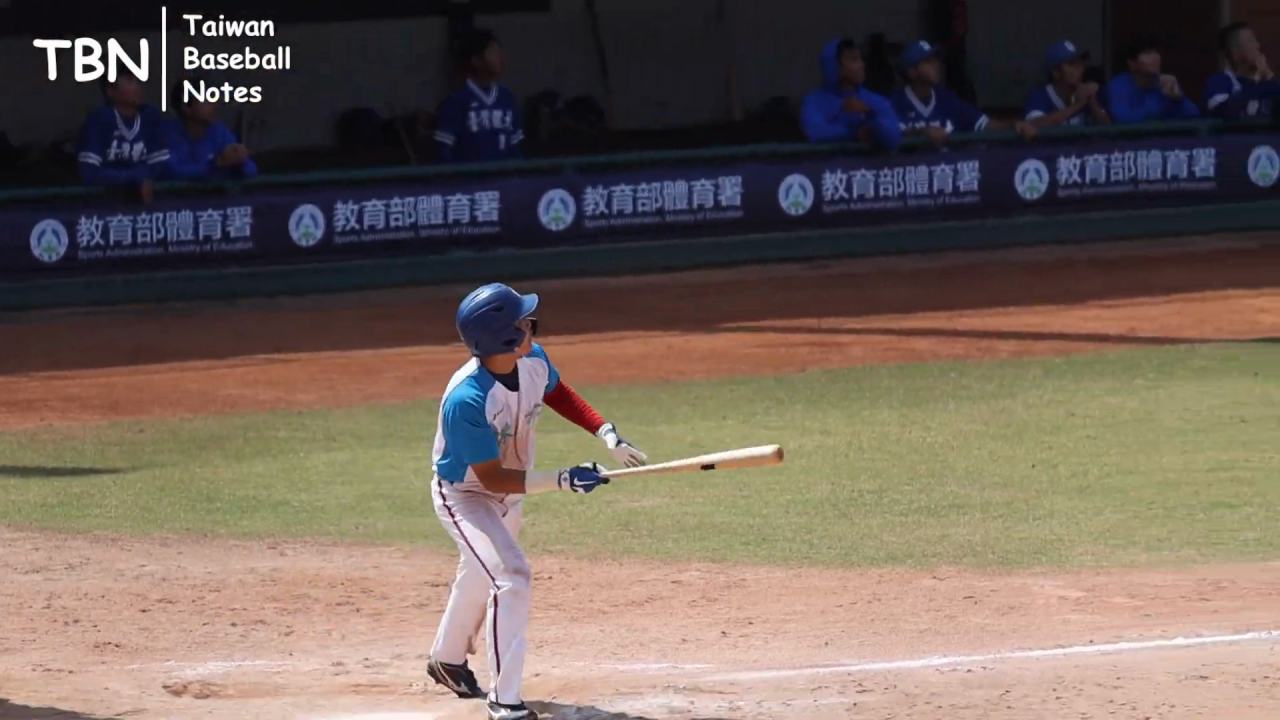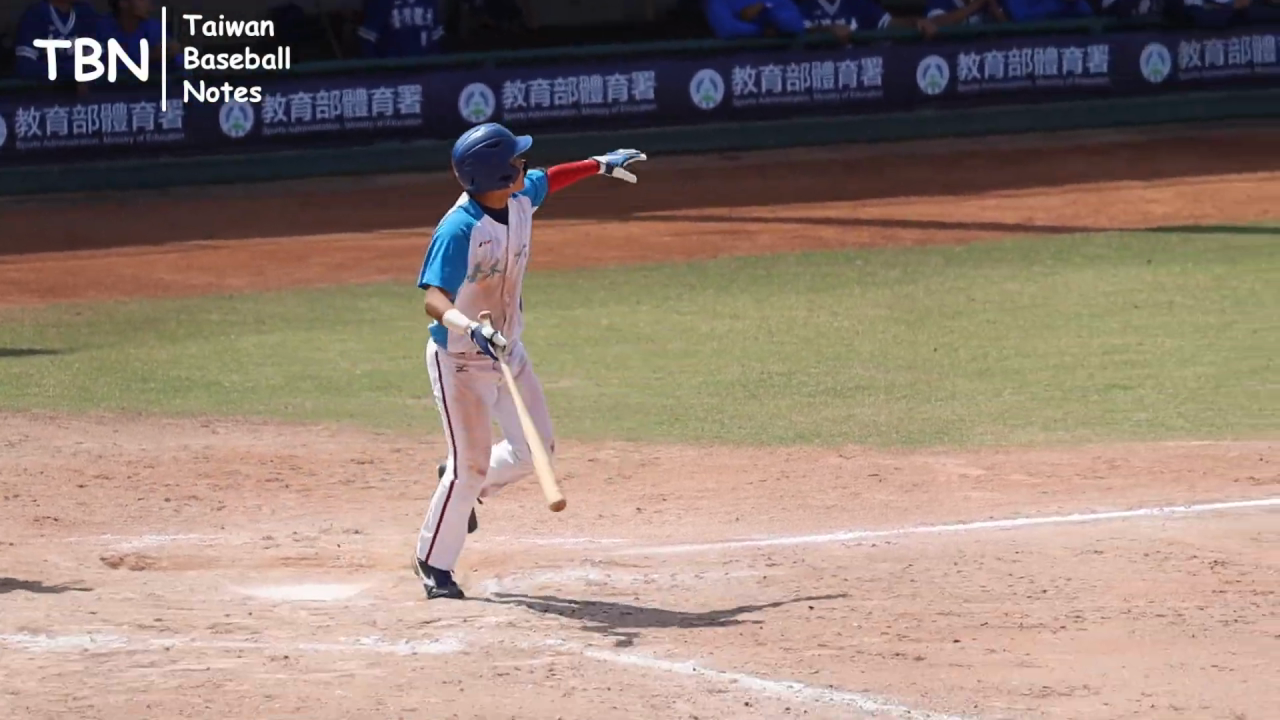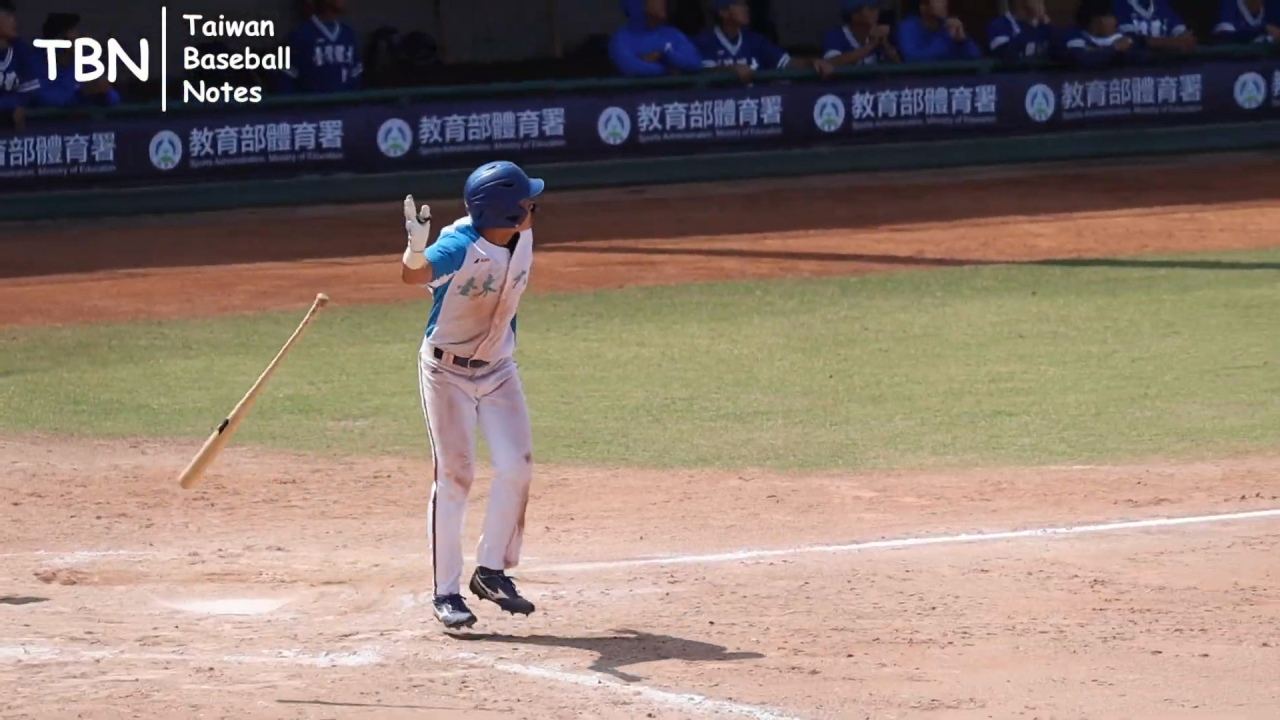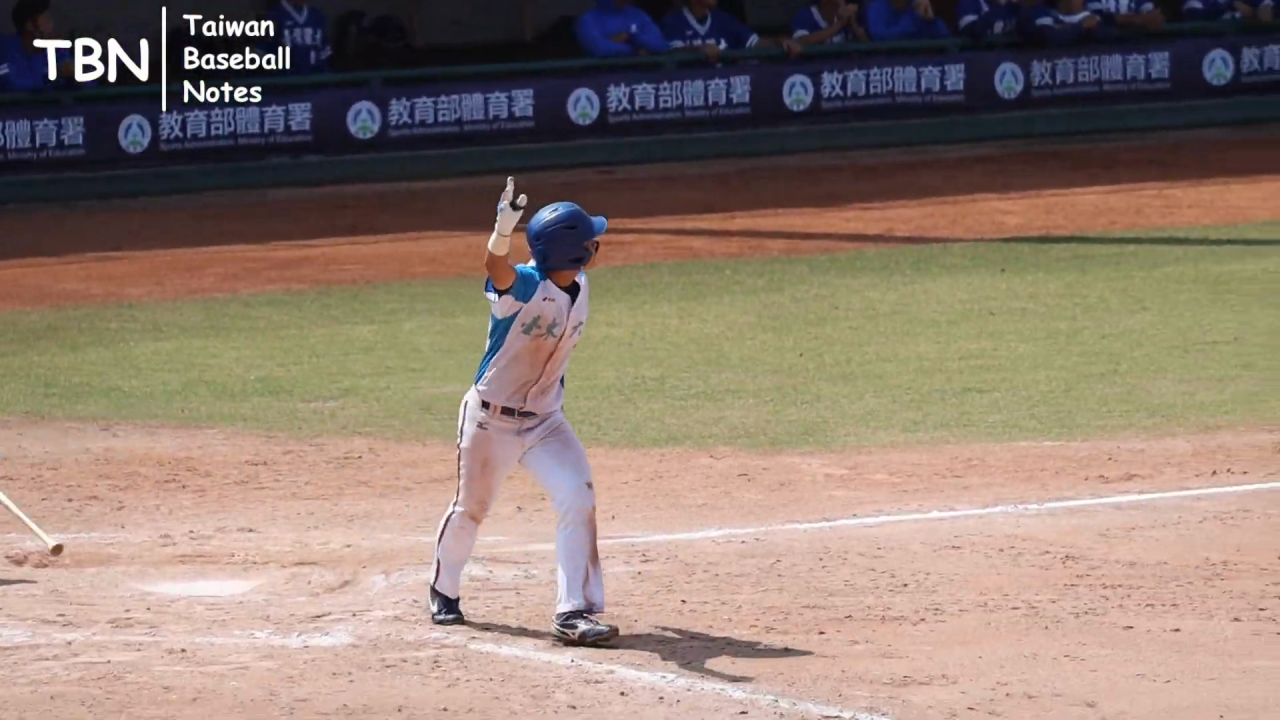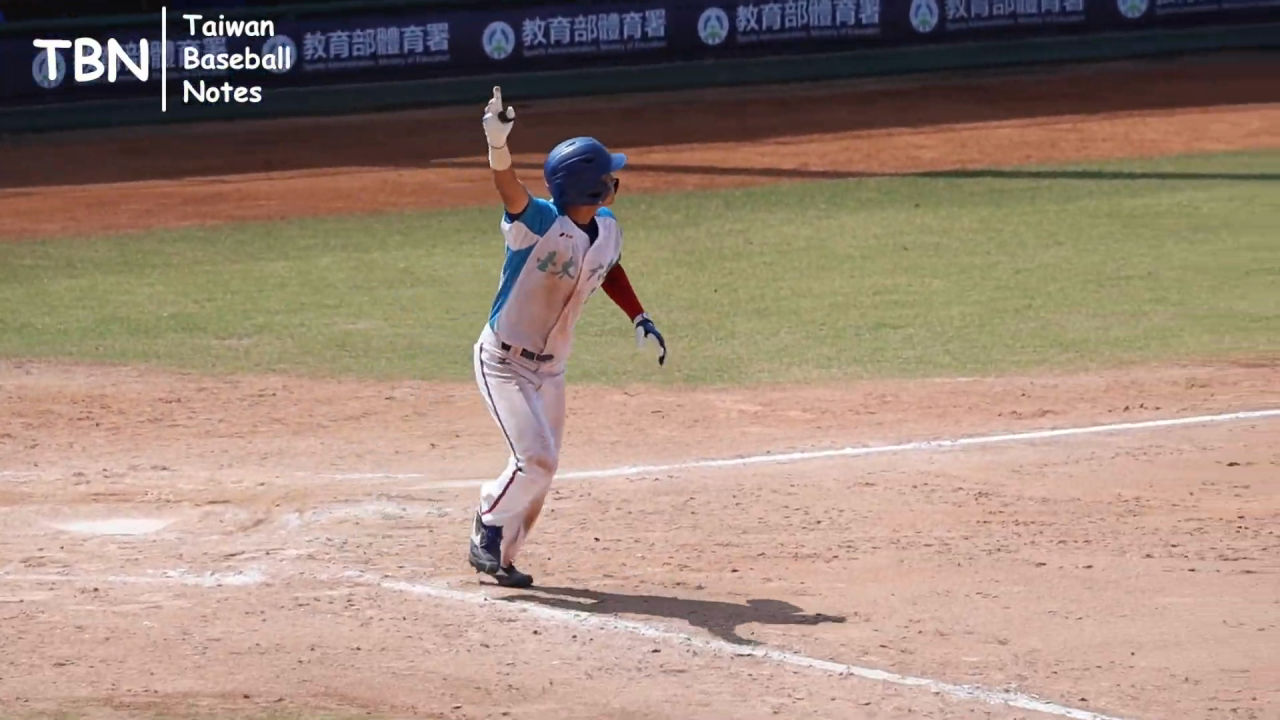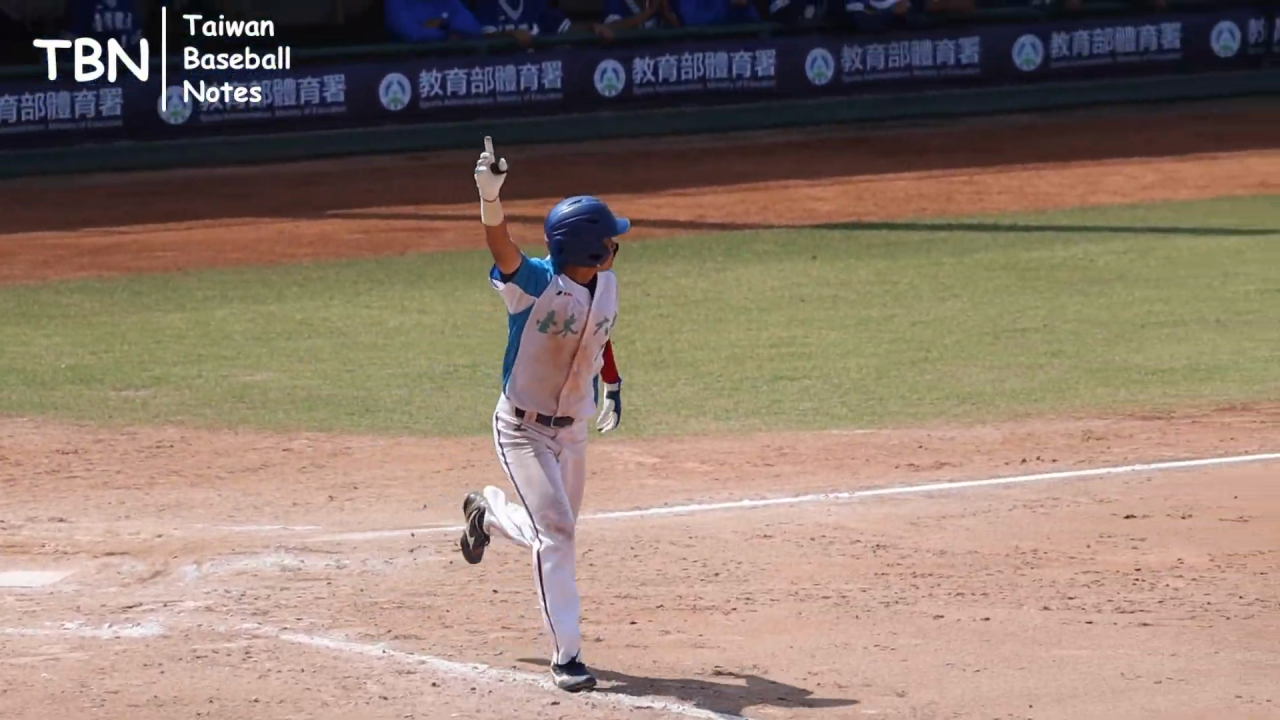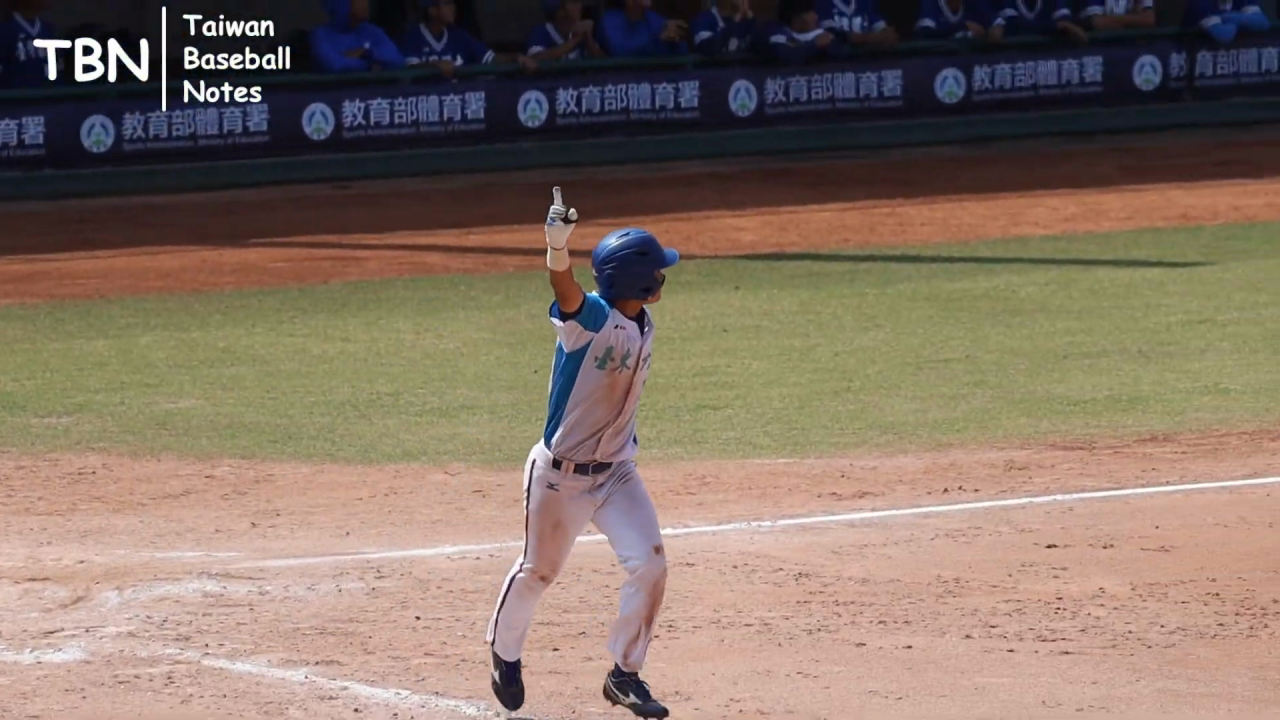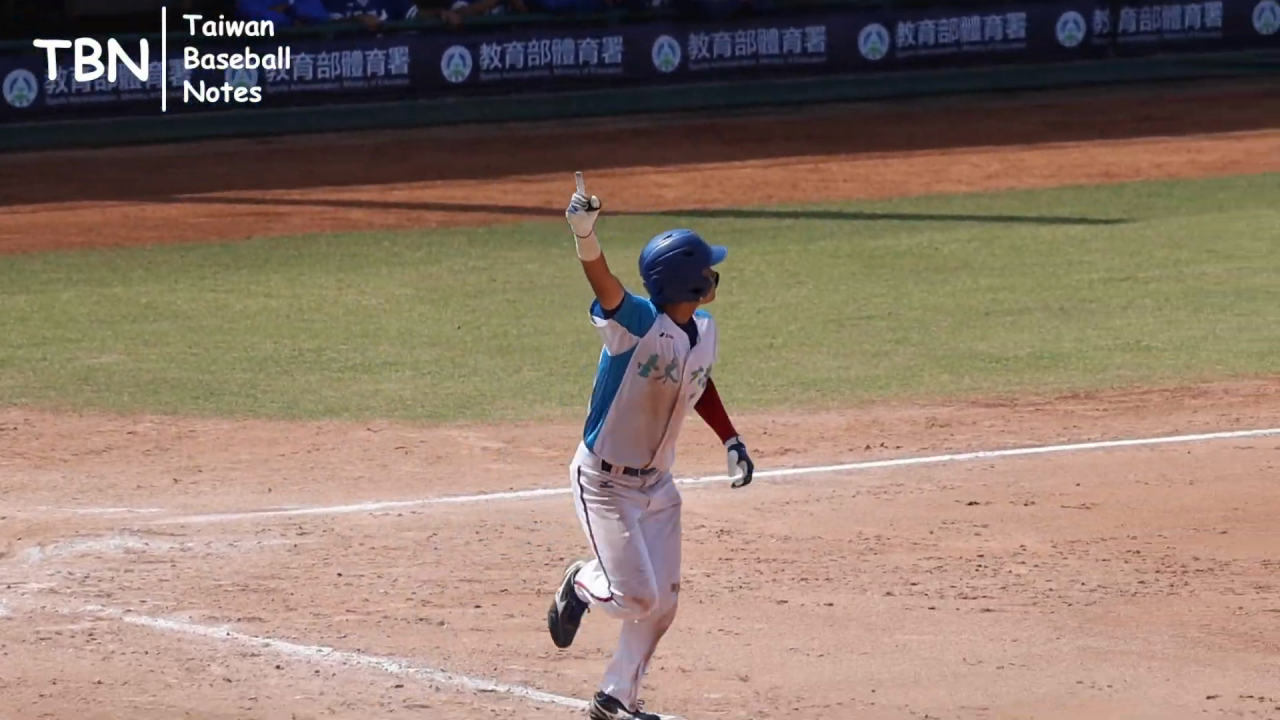
dt=0.2s
person 1, frame 1
left shoulder: (532, 359)
right shoulder: (465, 399)
left elbow: (559, 394)
right elbow: (492, 478)
left wrist: (606, 432)
right wrist: (561, 479)
left hip: (505, 493)
right hip: (465, 495)
left knee: (483, 578)
right knee: (513, 582)
left ankle: (448, 658)
person 1, frame 2
left shoulder: (521, 199)
right shoulder: (457, 230)
left elbow: (547, 179)
right elbow: (434, 300)
left wrist: (601, 163)
right wrist: (469, 328)
left hip: (507, 353)
right hip: (460, 360)
left knee: (535, 451)
right knee: (471, 467)
left ankle: (469, 487)
right ankle: (434, 562)
person 1, frame 3
left shoulder: (521, 233)
right shoulder: (458, 245)
right elbow: (418, 272)
right wrist: (416, 246)
left hip: (497, 369)
right hip: (446, 371)
left knee: (515, 468)
right knee: (454, 478)
left ankle: (492, 573)
right ankle: (446, 590)
person 1, frame 4
left shoulder: (580, 285)
right shoulder: (523, 286)
right elbow: (498, 266)
right wrist: (504, 227)
left hip: (544, 417)
right hip: (492, 418)
left knee: (579, 502)
right knee: (471, 509)
left ankle: (574, 612)
right ankle: (444, 590)
person 1, frame 5
left shoulder: (605, 228)
right shoulder: (535, 223)
left elbow: (609, 270)
right elbow: (507, 184)
left wrist: (642, 321)
right wrist: (497, 139)
left hip: (547, 366)
right hip: (502, 363)
left knee: (539, 469)
right knee: (537, 465)
left ankle: (493, 554)
right ankle: (490, 522)
person 1, frame 6
left shoulder: (605, 283)
right shoulder: (534, 282)
right elbow: (501, 245)
left wrist: (612, 386)
right wrist: (490, 194)
left hip: (570, 431)
right hip: (521, 430)
left knee: (554, 529)
right knee: (556, 534)
left ankle: (487, 509)
right ankle: (566, 655)
person 1, frame 7
left shoulder: (640, 321)
right shoulder: (588, 317)
right elbow: (563, 283)
right wrist: (557, 241)
left hip: (615, 471)
right hip: (559, 475)
left knee: (650, 567)
right knee: (542, 572)
left ankle: (625, 674)
right ankle: (506, 650)
person 1, frame 8
left shoulder: (703, 327)
right shoulder: (634, 322)
right elbow: (600, 278)
left wrist: (732, 440)
right wrist: (583, 229)
left hip: (656, 482)
right hip: (604, 480)
left knee: (661, 602)
right knee: (638, 600)
right ankle: (585, 582)
